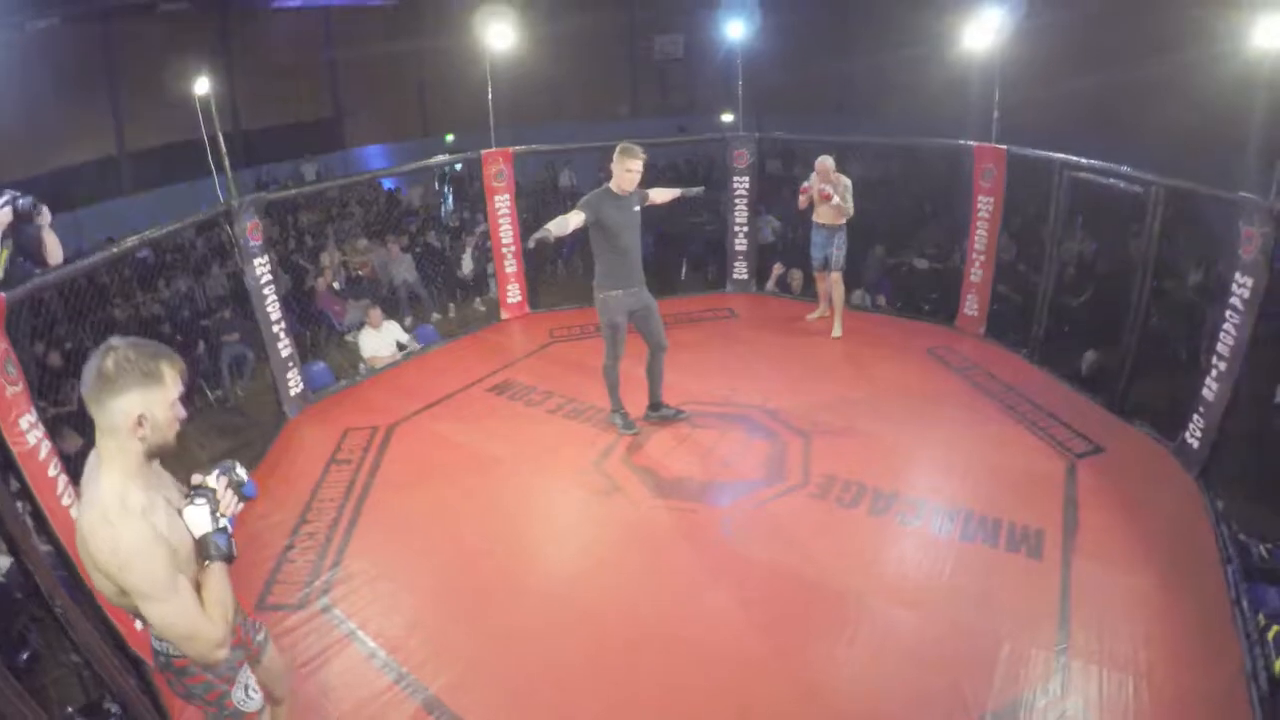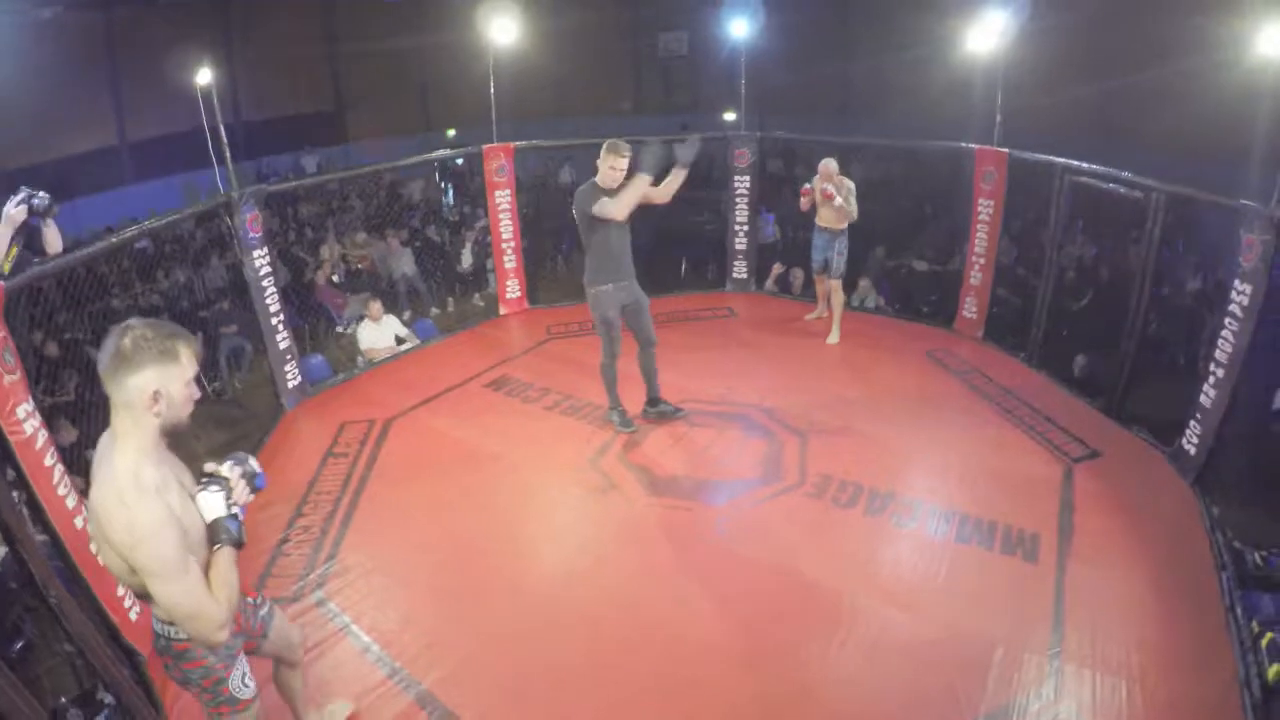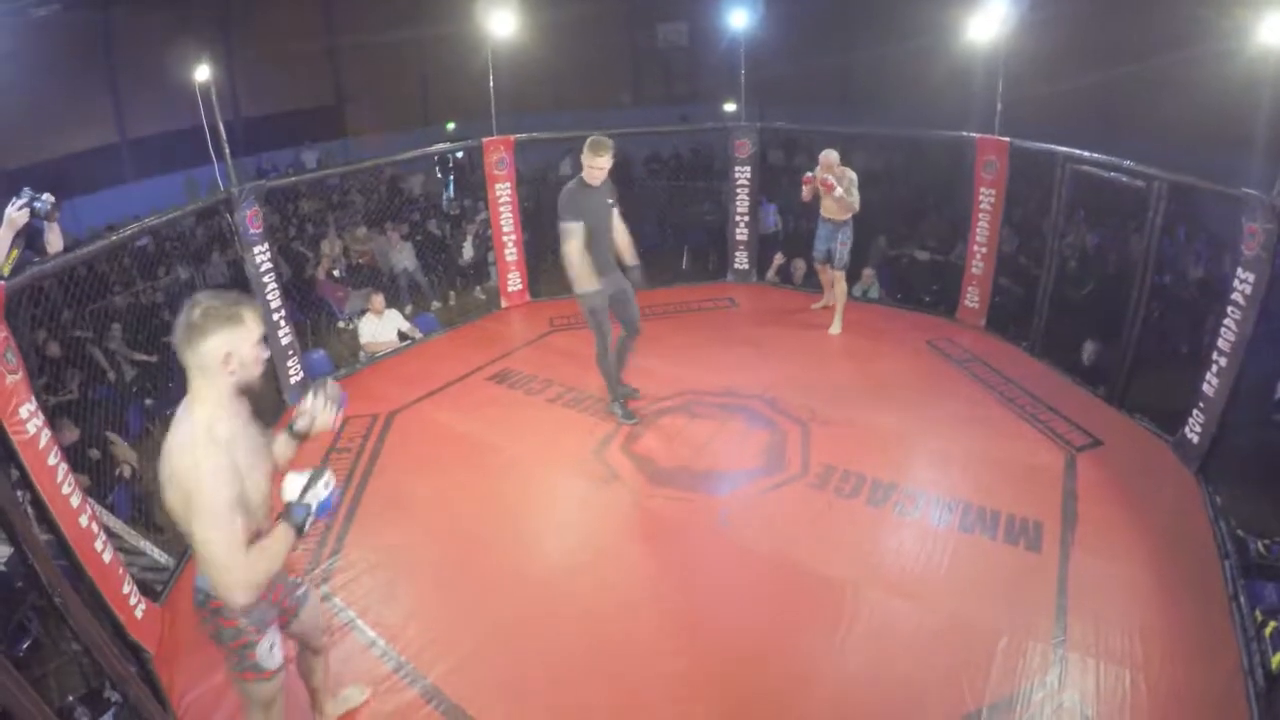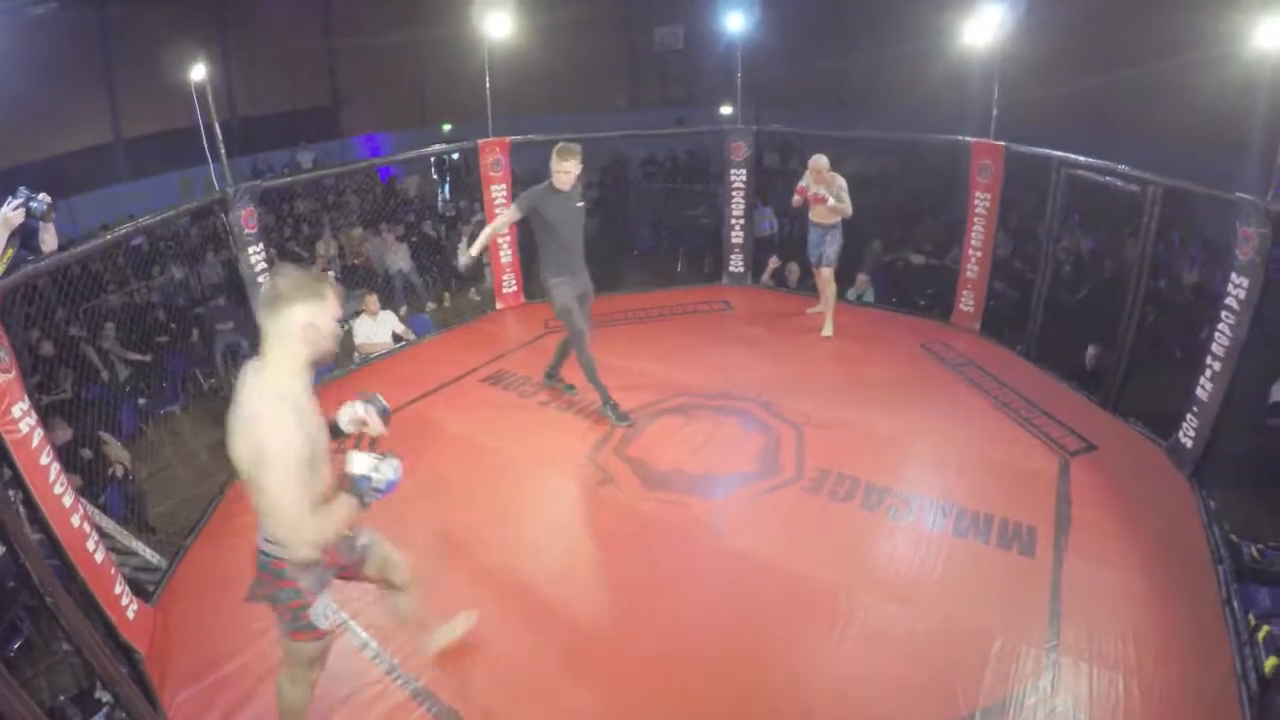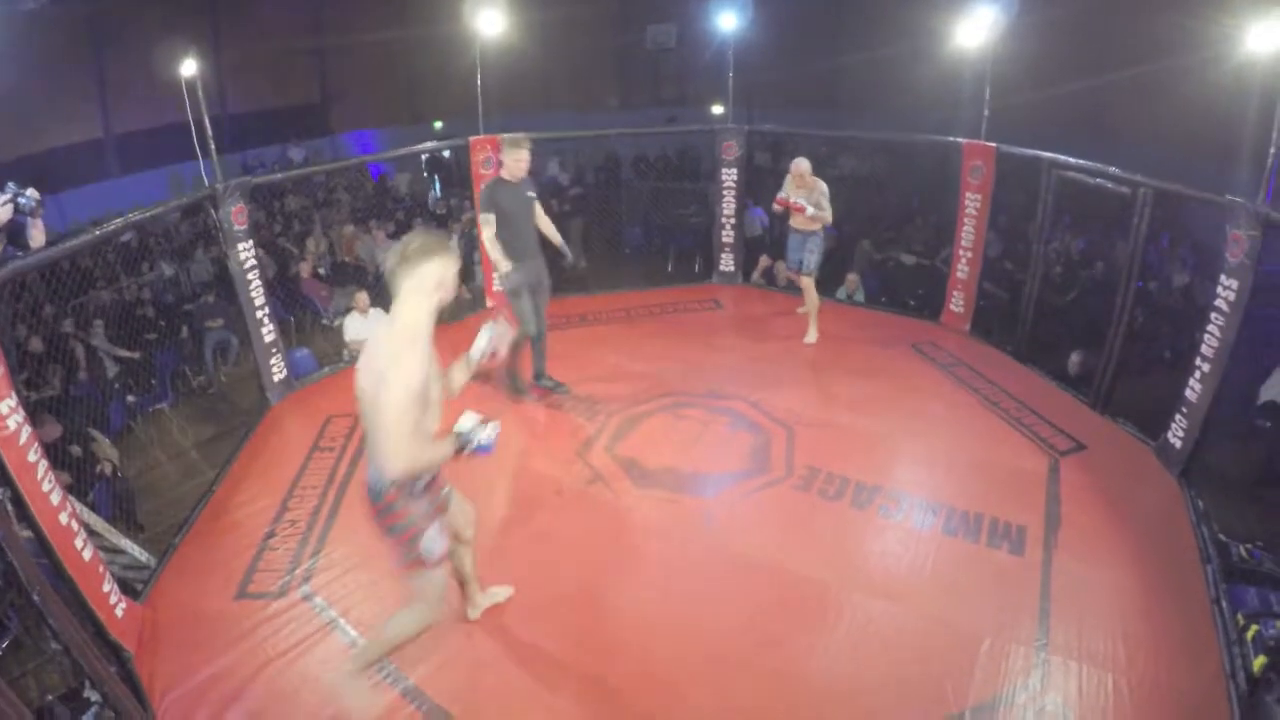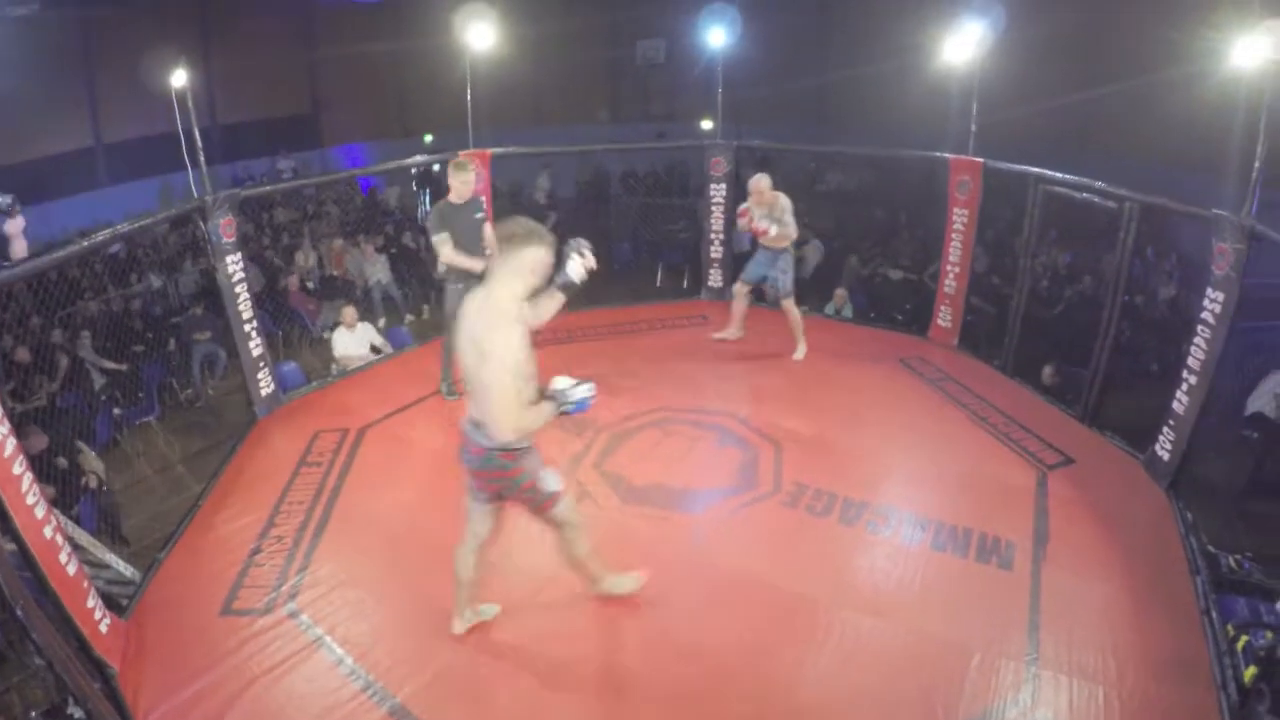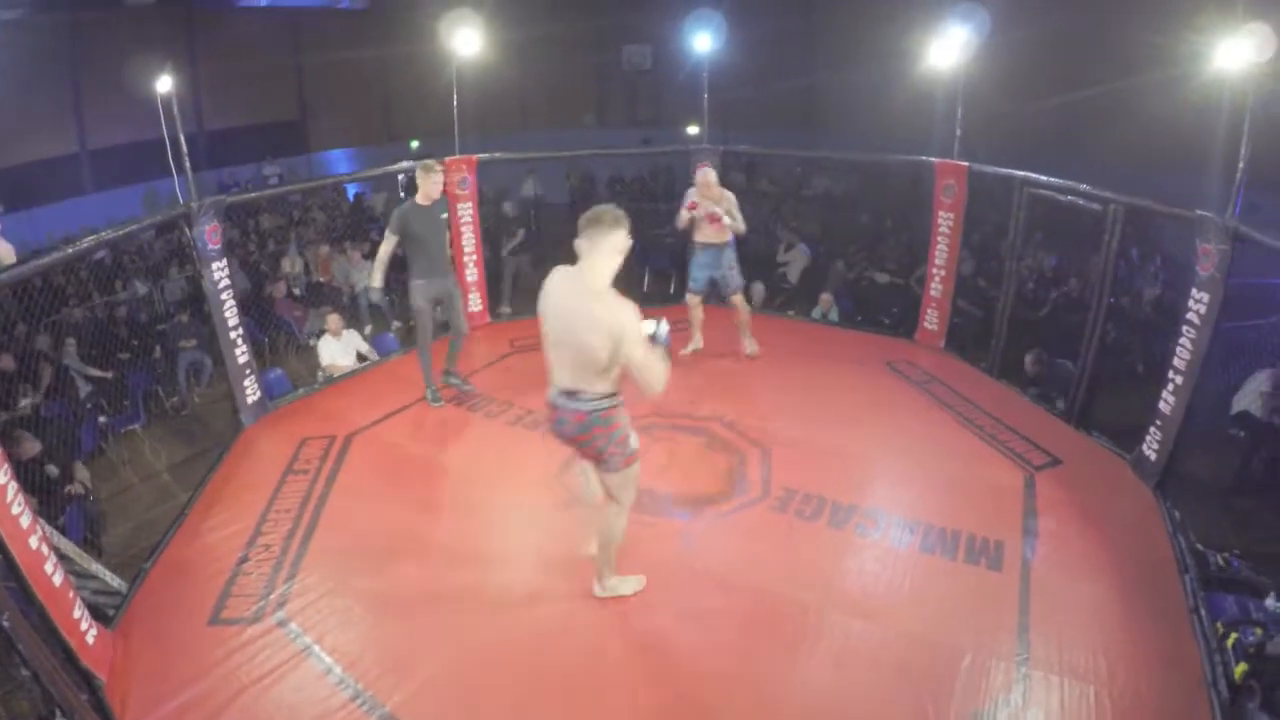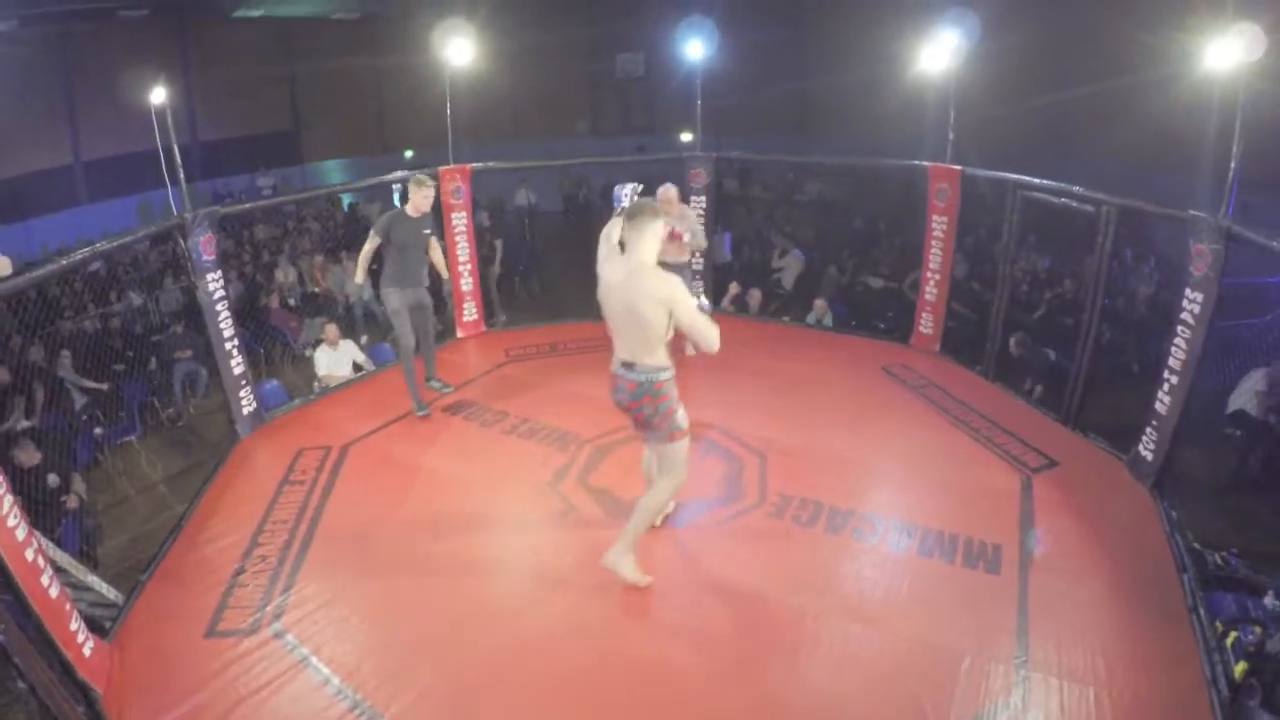
dt=0.3s
person 1, frame 1
left shoulder: (116, 457)
right shoulder: (125, 535)
right elbow: (213, 644)
left wrist: (204, 503)
right wrist: (216, 544)
left hip: (210, 618)
right hip: (200, 659)
left knee: (276, 688)
person 1, frame 2
left shoulder: (126, 442)
right shoulder: (135, 512)
right elbow: (212, 627)
left wrist: (217, 491)
right wrist: (226, 529)
left hip: (211, 605)
right hip: (198, 643)
left knee: (290, 643)
person 1, frame 3
left shoulder: (227, 404)
right shoulder: (203, 457)
right elbow: (238, 586)
left wrist: (298, 431)
right wrist: (297, 518)
left hip: (262, 580)
right hip: (237, 604)
left knee: (314, 634)
person 1, frame 4
left shoulder: (265, 372)
right shoulder: (273, 424)
right elbow: (302, 542)
left wrist: (337, 425)
right wrist: (360, 490)
left hip: (322, 542)
right hip: (294, 567)
left knee: (399, 567)
right knee: (304, 668)
left ankle: (427, 638)
person 1, frame 5
left shoulder: (402, 332)
right shoulder: (404, 356)
right elbow: (400, 459)
left wrist: (477, 357)
right wrist: (461, 441)
left hip: (419, 482)
right hip: (402, 494)
left knee: (464, 524)
right knee: (427, 607)
left ankle: (474, 600)
right ankle: (360, 663)
person 1, frame 6
left shoulder: (480, 300)
right shoulder: (503, 335)
left elbow: (532, 316)
right elbow: (506, 429)
left wrist: (566, 282)
right wrist: (558, 404)
left hip: (476, 443)
right hip: (506, 456)
left knee: (476, 536)
right knee: (571, 522)
left ankle: (462, 614)
right ankle: (602, 583)
person 1, frame 7
left shoulder: (555, 280)
right shoulder: (618, 313)
right elbow: (653, 383)
left wrist: (585, 235)
right wrist: (656, 341)
left hip: (559, 407)
right hip: (599, 415)
left knee: (593, 465)
right knee: (623, 497)
left ankle: (597, 535)
right ankle: (604, 580)
person 1, frame 8
left shoulder: (609, 268)
right shoulder: (667, 285)
left elbow: (612, 246)
right elbow: (710, 344)
left wrist: (624, 214)
right wrist: (699, 311)
left hip: (621, 379)
right hip: (654, 386)
left knee: (654, 441)
right knee: (673, 475)
left ankle: (656, 507)
right ankle: (622, 551)
person 2, frame 1
left shoulder: (633, 195)
right shoulder: (594, 201)
left elbow: (656, 195)
right elbow: (568, 223)
left wrist: (683, 192)
right wrist: (549, 232)
left hip: (638, 288)
right hip: (610, 292)
left knee: (658, 345)
right knee: (613, 356)
left ankle: (656, 405)
right ankle: (616, 411)
person 2, frame 2
left shoulder: (623, 189)
right shoulder: (586, 195)
left elbow: (661, 196)
right elbow: (619, 212)
left wrist: (682, 166)
right wrist: (646, 172)
left hip: (629, 282)
right hip: (601, 287)
left knee: (648, 341)
right knee: (611, 352)
left ankle: (653, 402)
right ankle: (615, 408)
person 2, frame 3
left shoulder: (608, 188)
right shoulder: (570, 195)
right elbow: (573, 247)
left wrist: (633, 264)
right wrist: (587, 286)
left hip: (613, 273)
right hip: (590, 280)
left knee: (634, 329)
right knee: (605, 342)
left ankle: (616, 376)
right ankle: (616, 399)
person 2, frame 4
left shoulder: (577, 190)
right shoulder: (536, 196)
right elbow: (501, 222)
right wrist: (473, 252)
left hip: (581, 274)
right hip: (558, 280)
left knee: (576, 334)
right knee: (582, 338)
left ankle: (552, 373)
right ankle: (607, 401)
person 2, frame 5
left shoulder: (526, 183)
right shoulder: (490, 193)
right elbow: (487, 236)
left wrist: (561, 244)
right wrist: (506, 268)
left hip: (536, 262)
right hip: (512, 267)
left knee: (541, 323)
right knee: (529, 328)
left ankle: (540, 375)
right ankle: (512, 371)
person 2, frame 6
left shoulder: (477, 204)
right shoulder: (438, 215)
right elbow: (446, 254)
right wrist: (481, 265)
right hip: (457, 284)
right knee: (452, 338)
right ankle: (447, 380)
person 2, frame 7
left shoulder: (443, 205)
right shoulder: (404, 213)
right elbow: (386, 249)
right wrist: (376, 284)
left hip: (446, 278)
right hip: (421, 282)
left knee: (461, 328)
right knee: (426, 337)
left ankle: (450, 373)
right ankle: (430, 387)
person 2, frame 8
left shoulder: (427, 218)
right shoulder: (391, 220)
left elbow: (434, 248)
right elbow: (369, 248)
left wrist: (445, 277)
right wrist: (359, 280)
left hip: (418, 288)
right hip: (394, 290)
left knee: (428, 338)
right knee: (408, 343)
left ankle: (430, 378)
right ankle: (415, 398)
